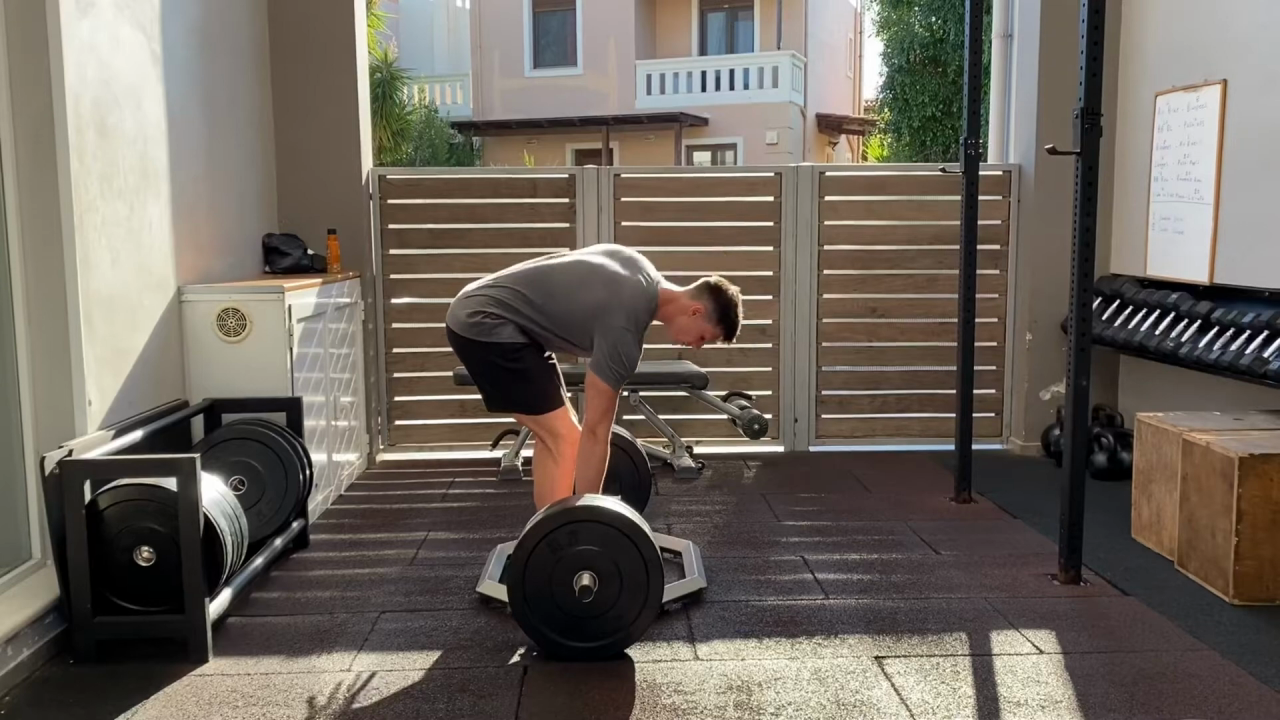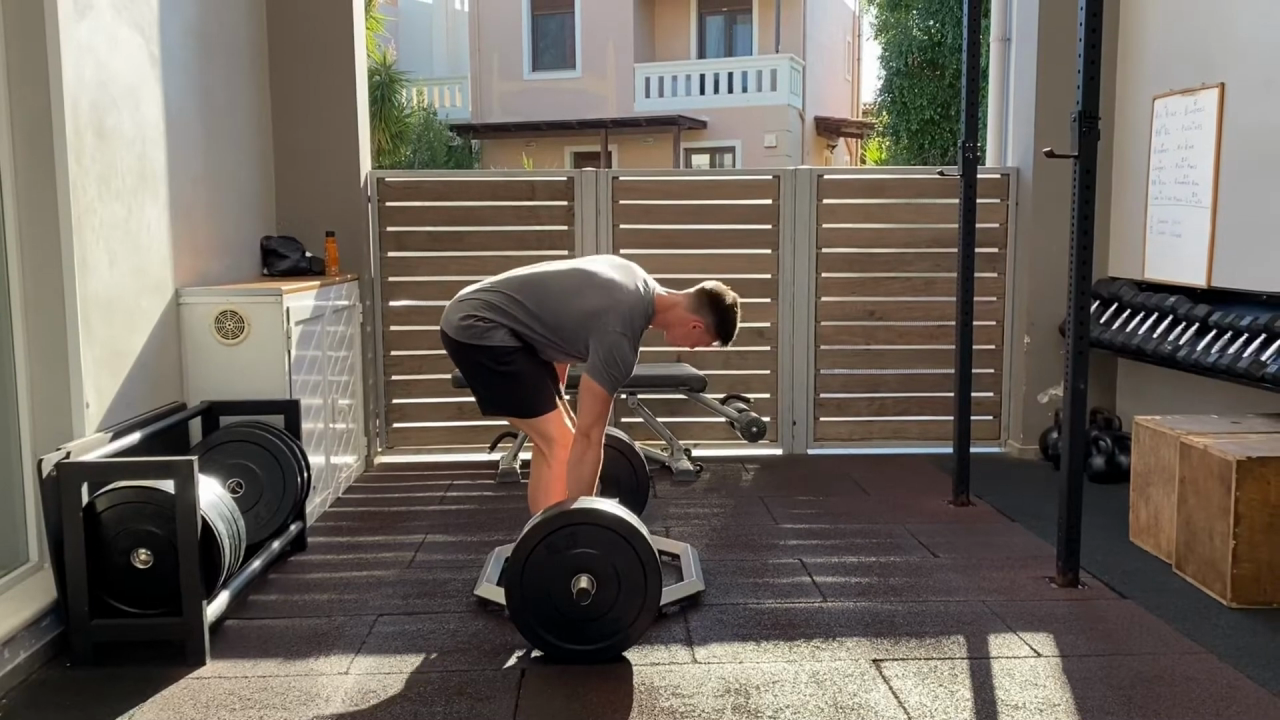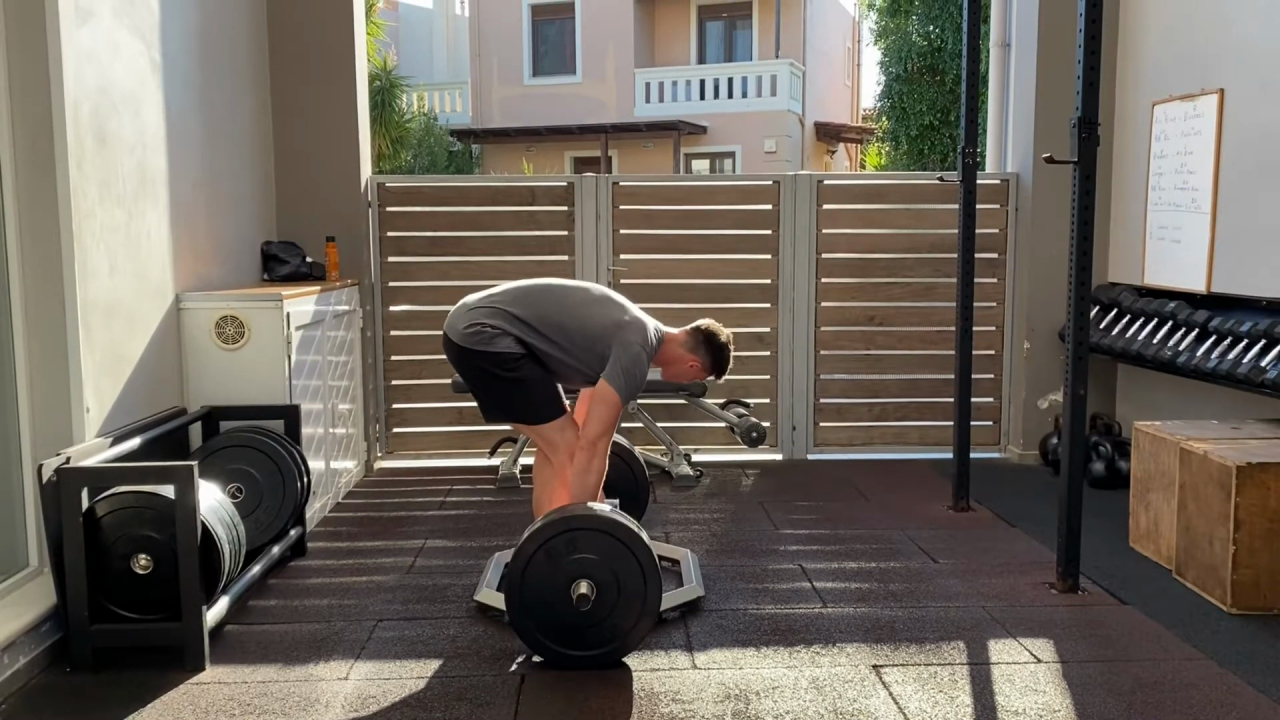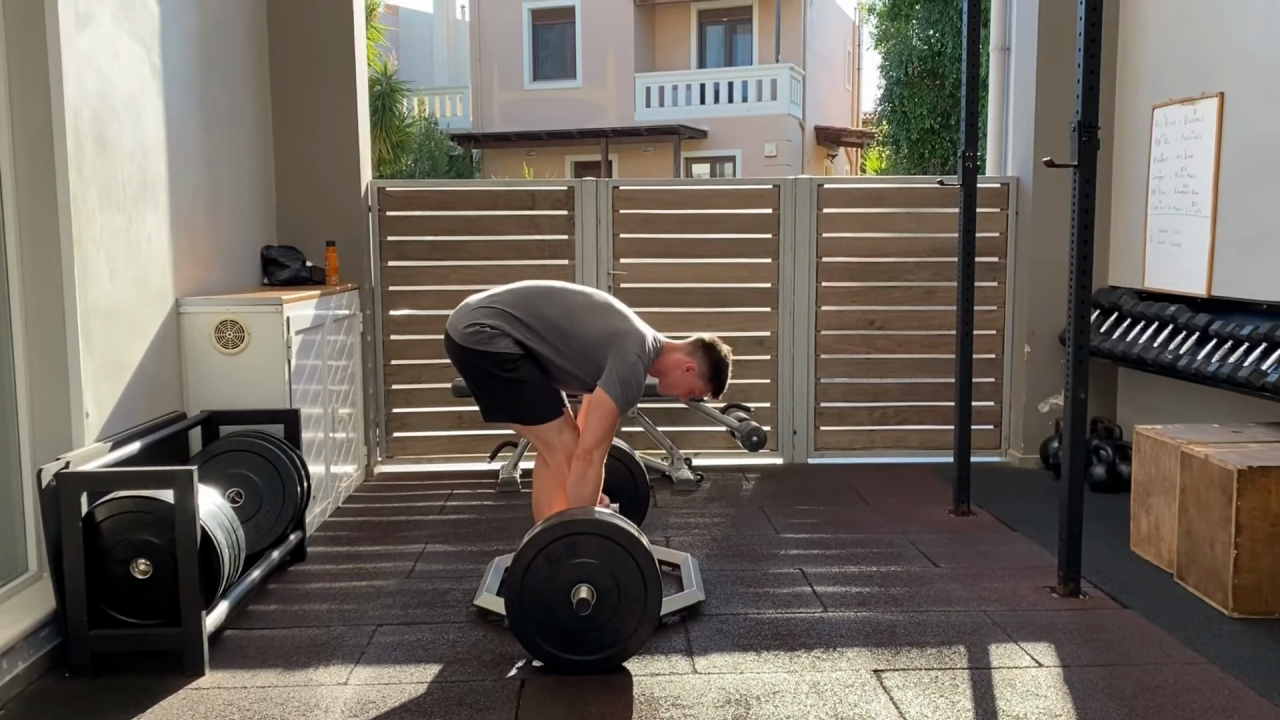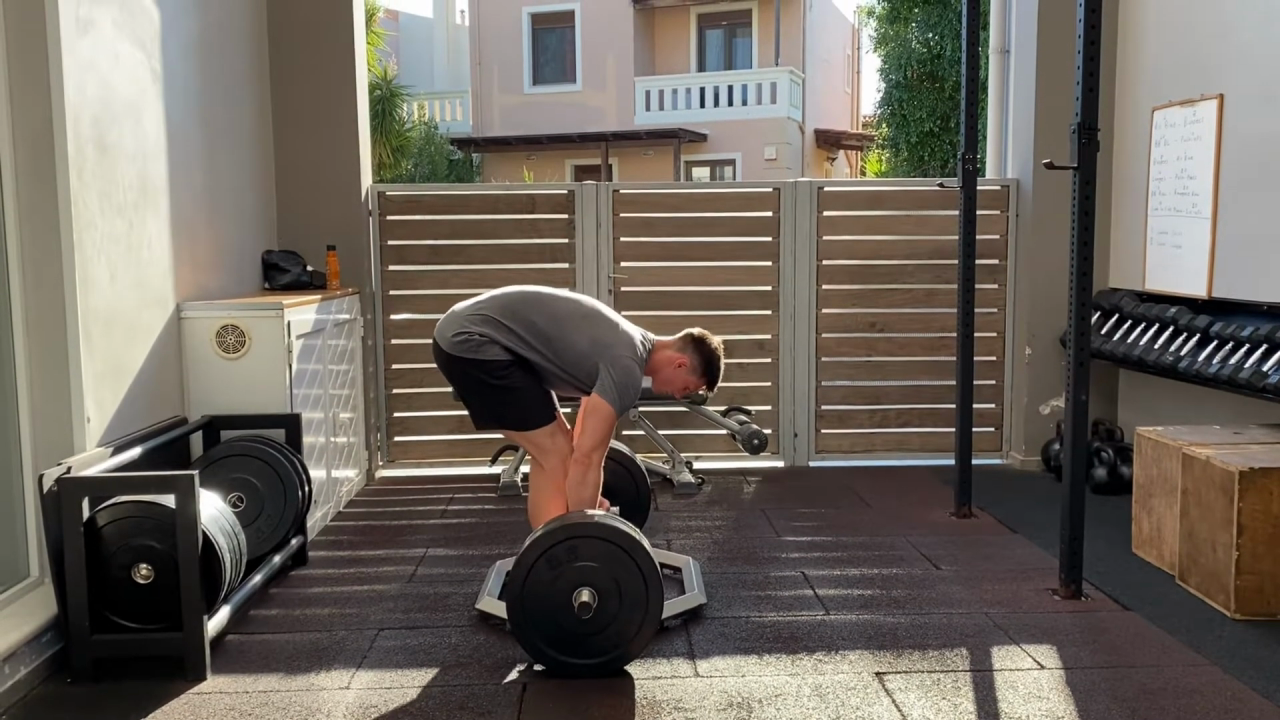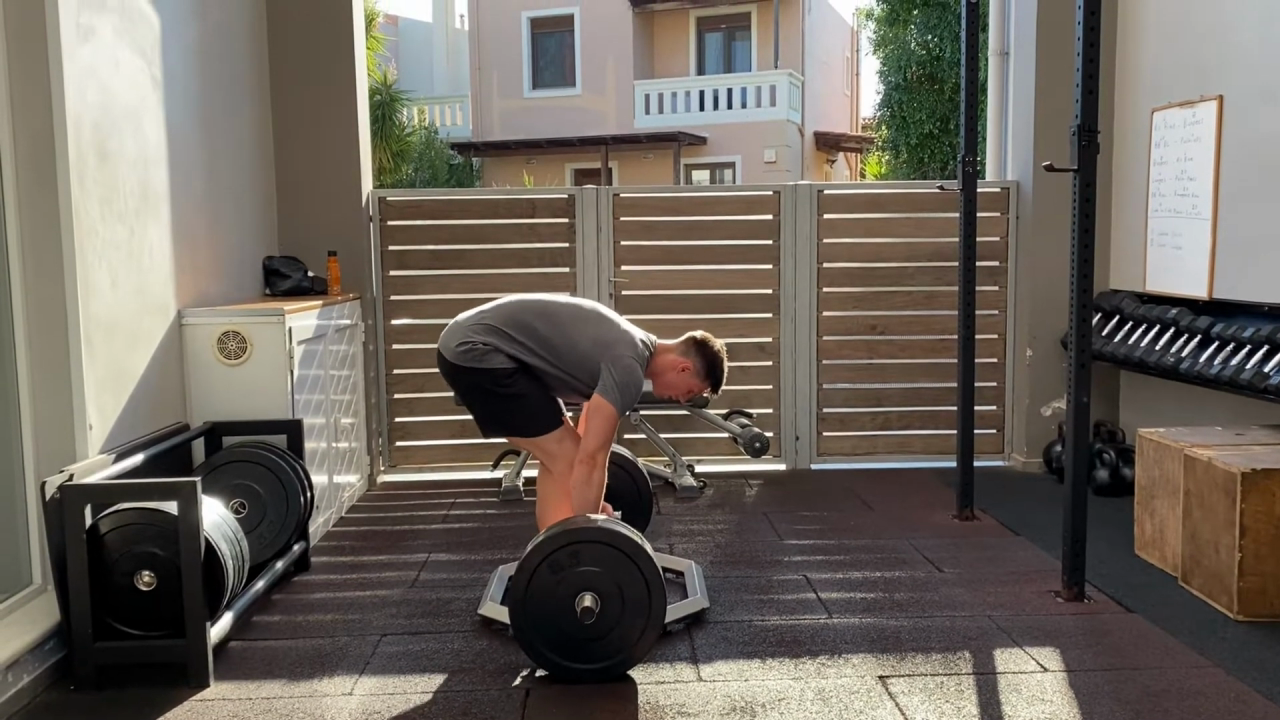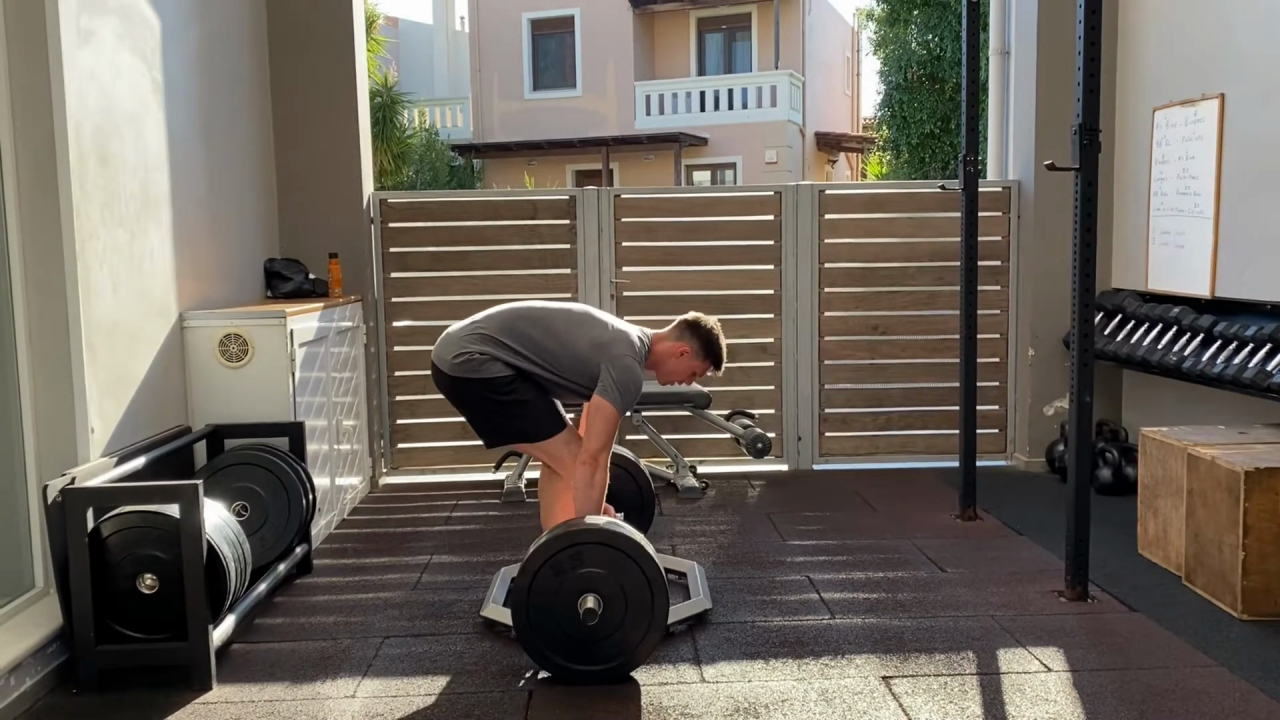
dt=0.7s
person 1, frame 1
left shoulder: (641, 272)
right shoulder: (623, 329)
right elbow: (596, 432)
left hip: (482, 314)
right hip: (484, 322)
left knee: (555, 435)
right knee: (565, 439)
person 1, frame 2
left shoulder: (636, 281)
right shoulder: (618, 334)
right elbow: (588, 436)
left wrist: (553, 391)
left hip: (477, 318)
right hip: (478, 326)
left knee: (554, 438)
right knee: (559, 442)
person 1, frame 3
left shoulder: (633, 333)
right shoulder: (635, 353)
left elbow: (585, 428)
right elbow: (593, 445)
left wrist: (587, 492)
left hip: (476, 326)
right hip: (481, 333)
left knee: (556, 442)
right knee: (564, 448)
person 1, frame 4
left shoulder: (635, 344)
right shoulder: (632, 361)
right elbow: (588, 454)
left wrist: (588, 493)
left hip: (479, 328)
right hip: (481, 332)
left knee: (558, 446)
right knee: (562, 450)
person 1, frame 5
left shoulder: (626, 345)
right shoulder: (626, 367)
left elbow: (584, 442)
right elbow: (586, 458)
left wrist: (587, 501)
left hip: (473, 335)
right hip: (470, 341)
left knee: (552, 451)
right knee: (555, 455)
person 1, frame 6
left shoulder: (630, 348)
right shoulder: (628, 367)
left elbow: (588, 445)
right elbow: (590, 459)
left wrist: (591, 506)
left hip: (474, 345)
right hip: (475, 350)
left knee: (561, 454)
right knee: (564, 459)
person 1, frame 7
left shoulder: (625, 343)
right shoulder: (627, 365)
left elbow: (589, 446)
right elbow: (592, 459)
left wrist: (593, 505)
left hip: (469, 352)
right hip: (469, 360)
left knee: (562, 457)
right knee: (568, 461)
